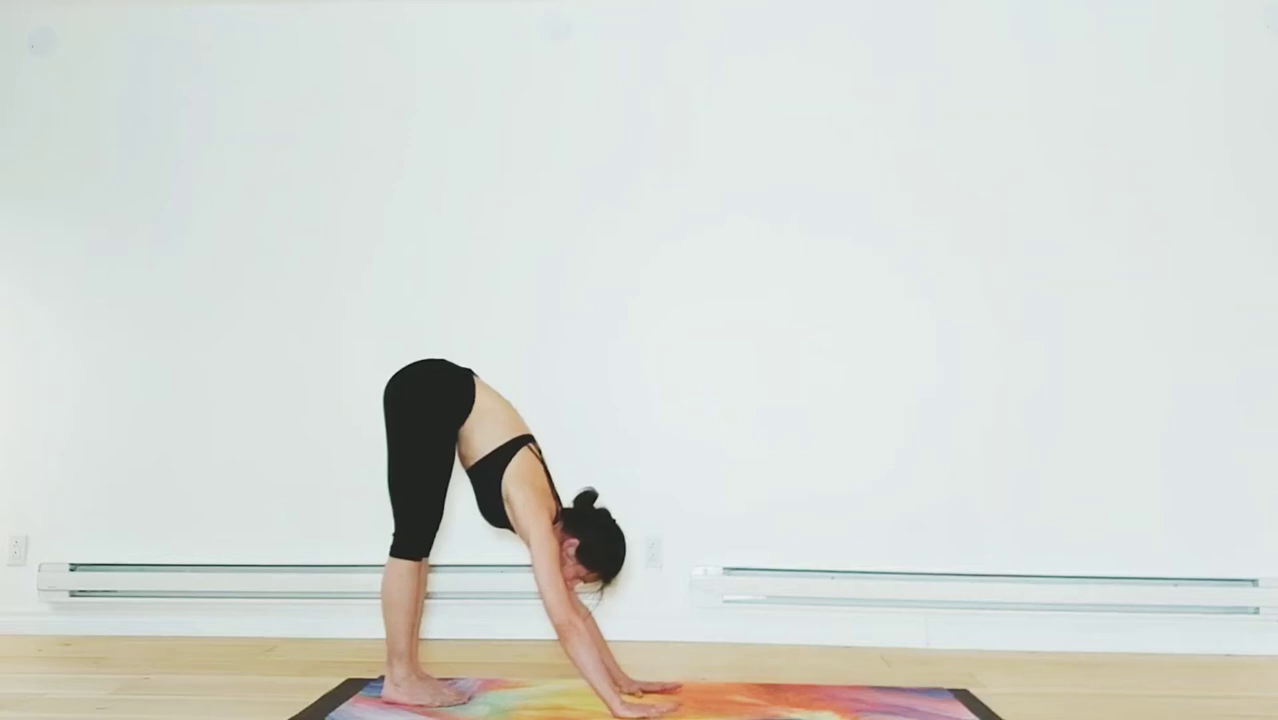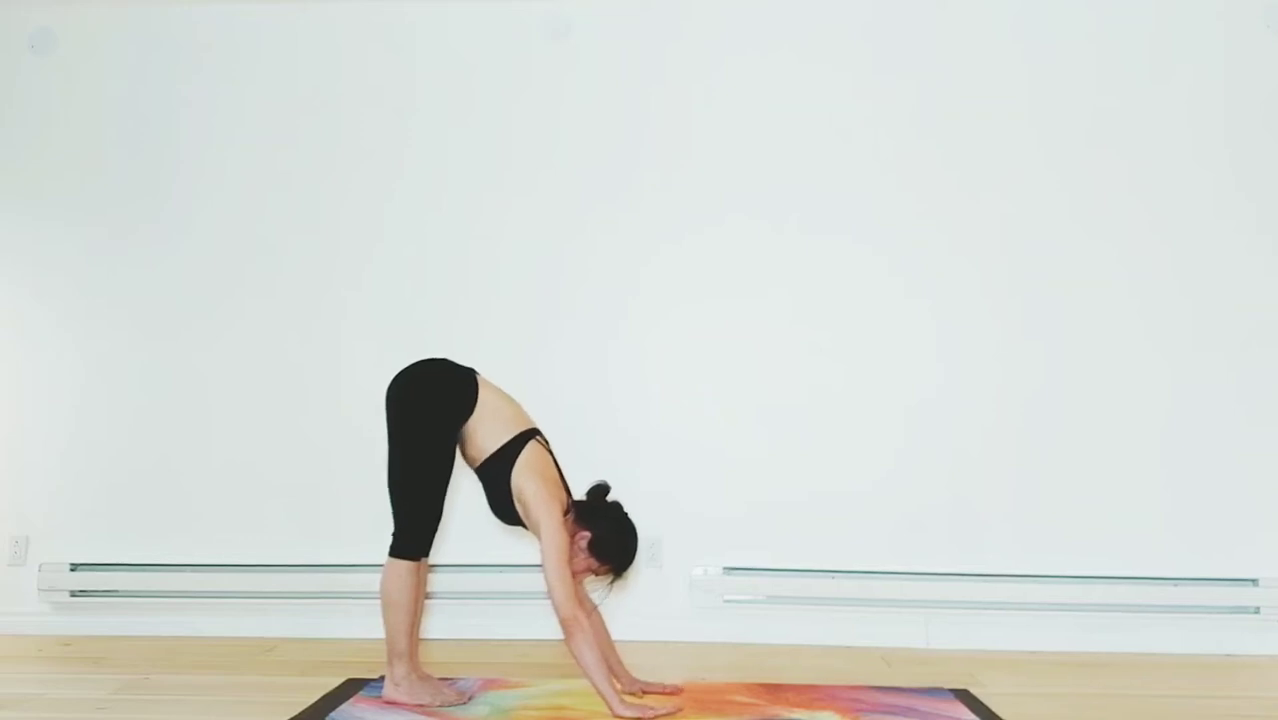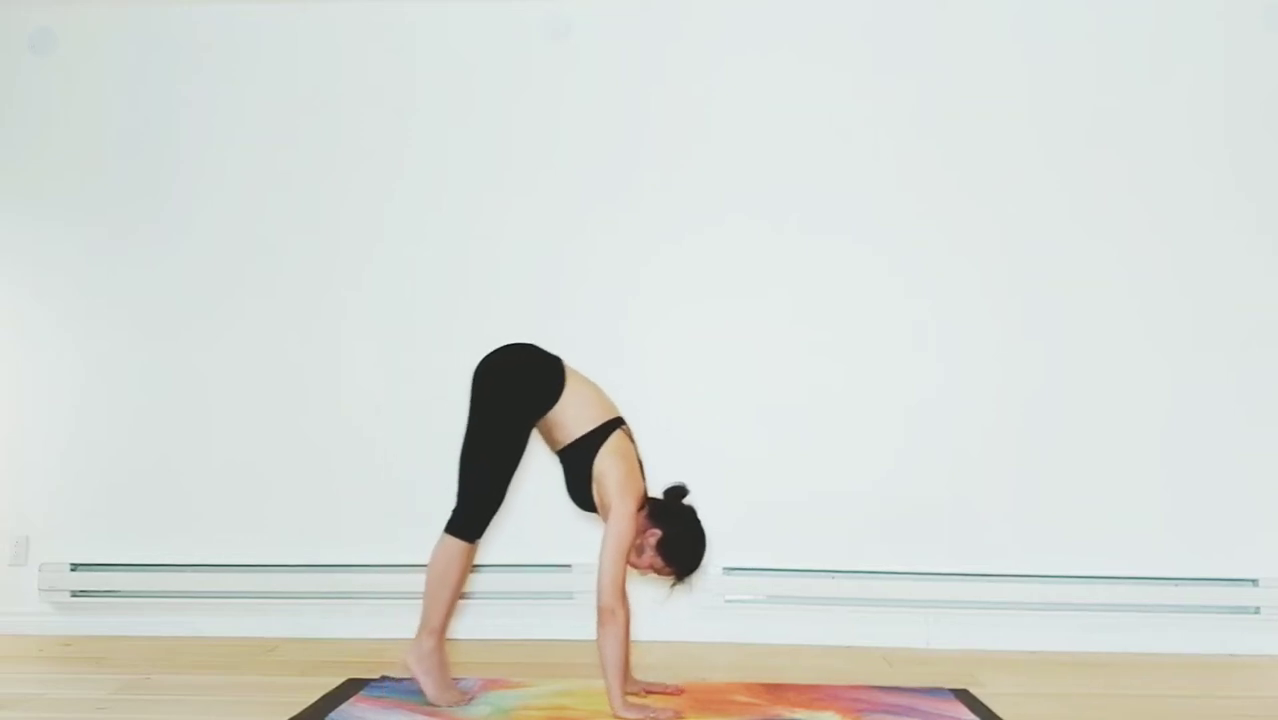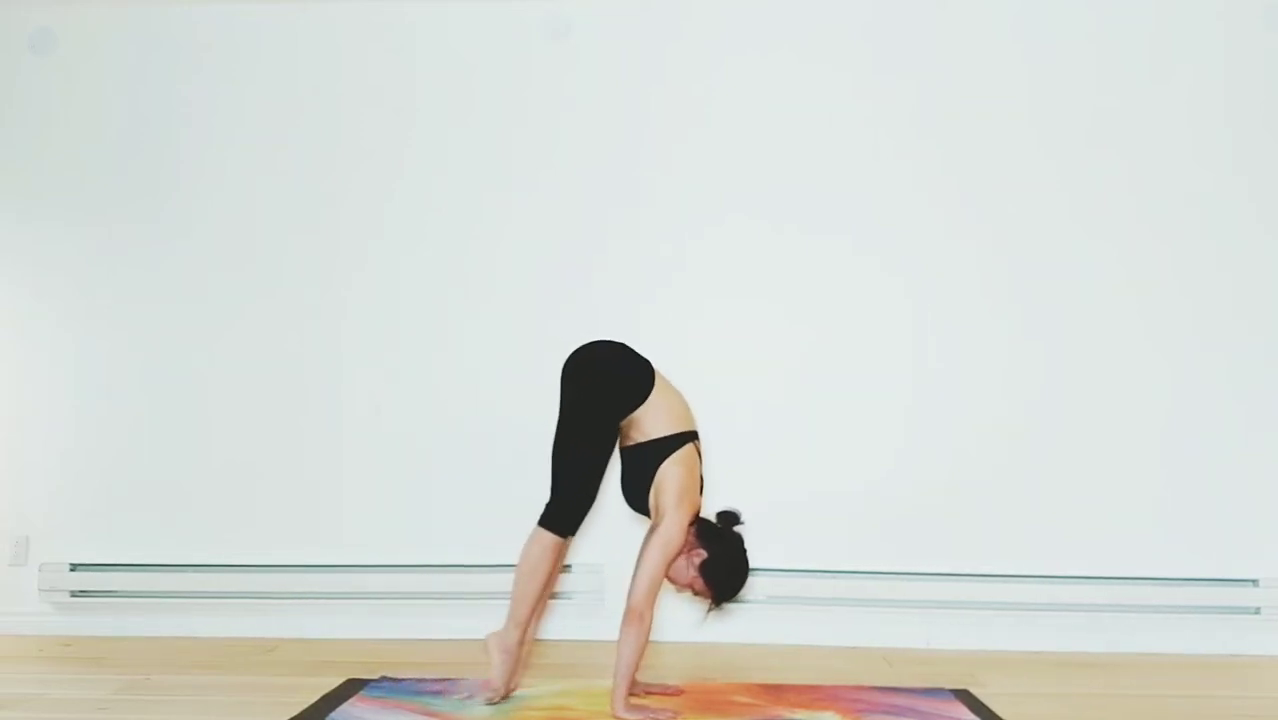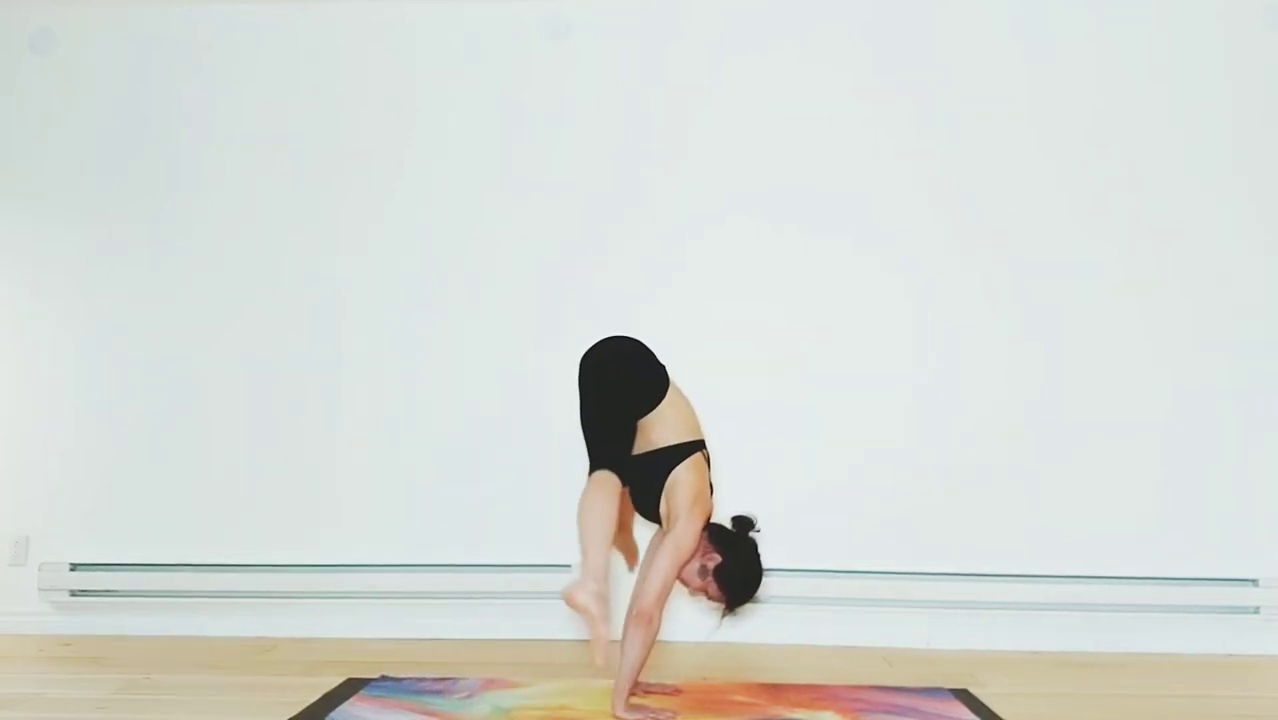
dt=0.7s
person 1, frame 1
left shoulder: (548, 517)
right shoulder: (538, 521)
left elbow: (574, 611)
right elbow: (566, 624)
left wrist: (621, 680)
left hip: (444, 398)
right hip: (423, 395)
left knee: (420, 539)
right knee: (413, 539)
left ankle: (408, 672)
right ankle: (399, 679)
person 1, frame 2
left shoulder: (561, 513)
right shoulder: (550, 514)
left elbow: (582, 604)
right elbow: (570, 616)
left wrist: (624, 678)
left hip: (448, 398)
right hip: (427, 394)
left knee: (419, 540)
right knee: (413, 539)
left ankle: (408, 672)
right ankle: (399, 678)
person 1, frame 3
left shoulder: (630, 502)
right shoulder: (624, 504)
left elbow: (615, 599)
right elbow: (609, 607)
left wrist: (626, 680)
left hip: (531, 381)
right hip: (515, 378)
left knee: (474, 518)
right knee: (472, 517)
right ankle: (426, 648)
person 1, frame 4
left shoulder: (676, 511)
right shoulder: (677, 516)
left elbow: (638, 604)
right elbow: (638, 609)
left wrist: (627, 682)
left hip: (613, 381)
right hip: (602, 375)
left knee: (568, 519)
right knee: (562, 516)
left ankle: (520, 640)
right ankle: (510, 638)
person 1, frame 5
left shoulder: (684, 514)
right shoulder: (689, 523)
left elbow: (644, 606)
right elbow: (645, 612)
left wrist: (627, 681)
left hip: (627, 379)
right hip: (616, 367)
left knee: (624, 480)
right knee: (609, 473)
left ankle: (622, 537)
